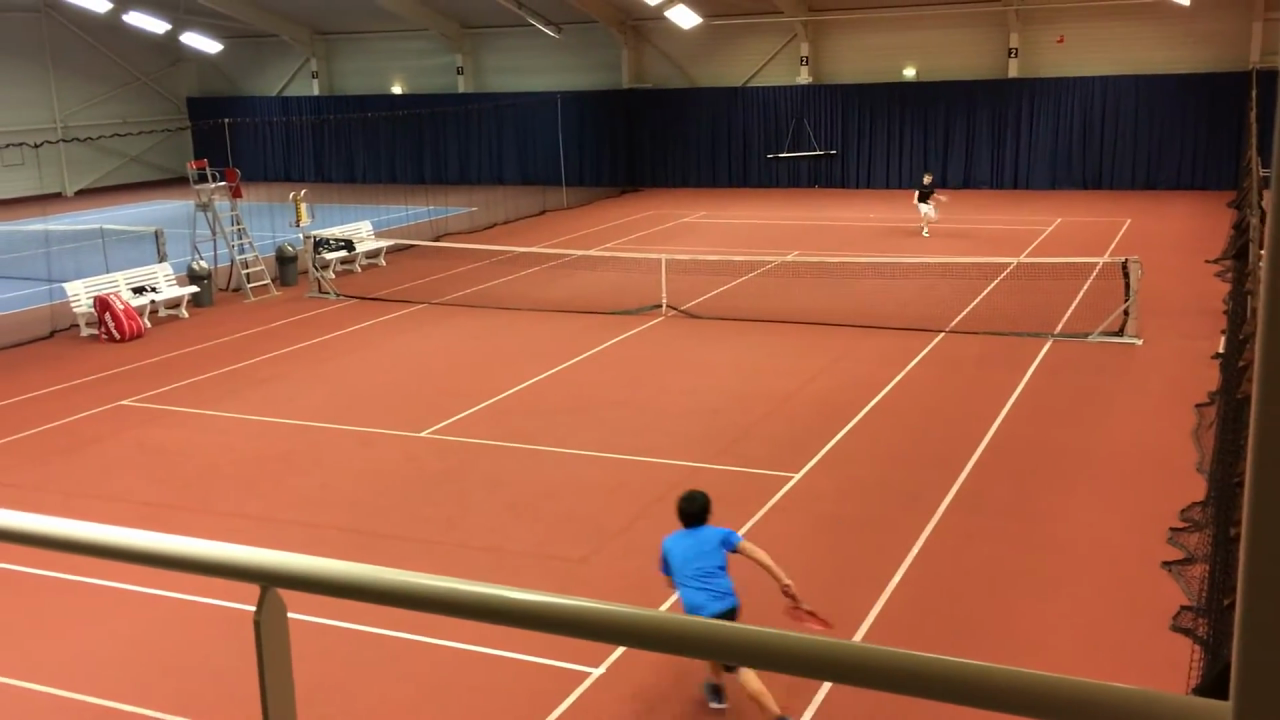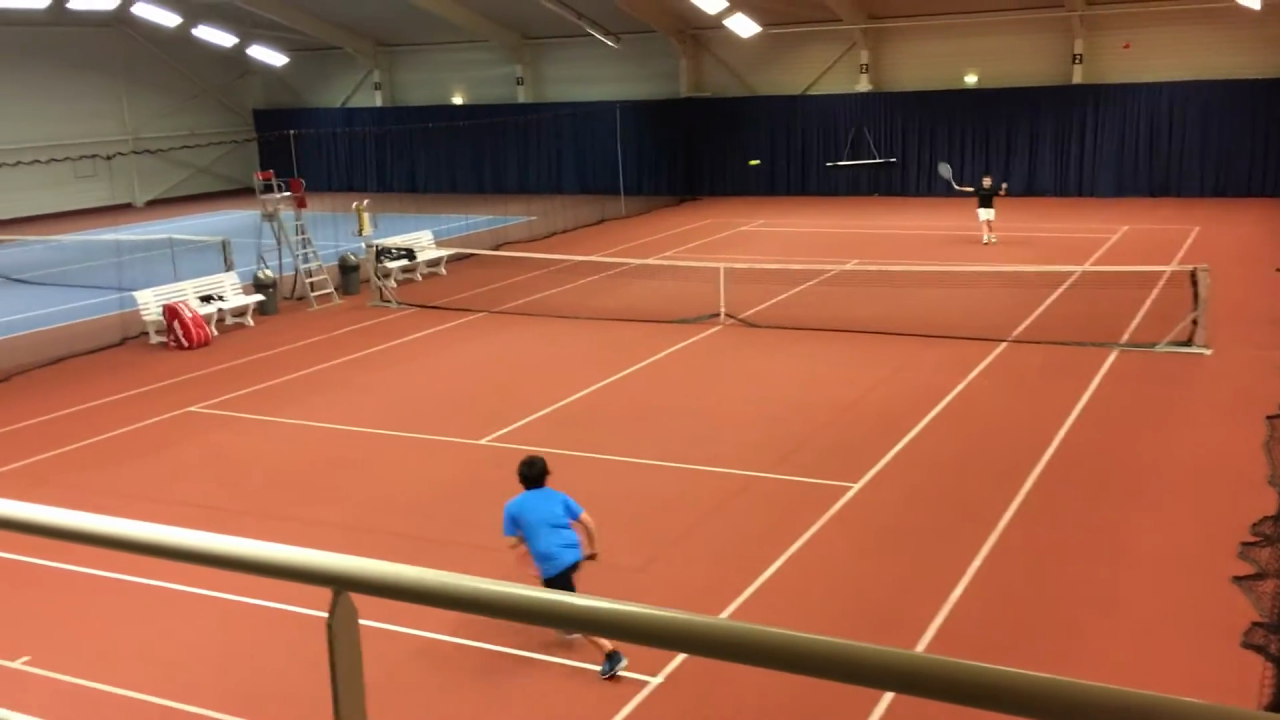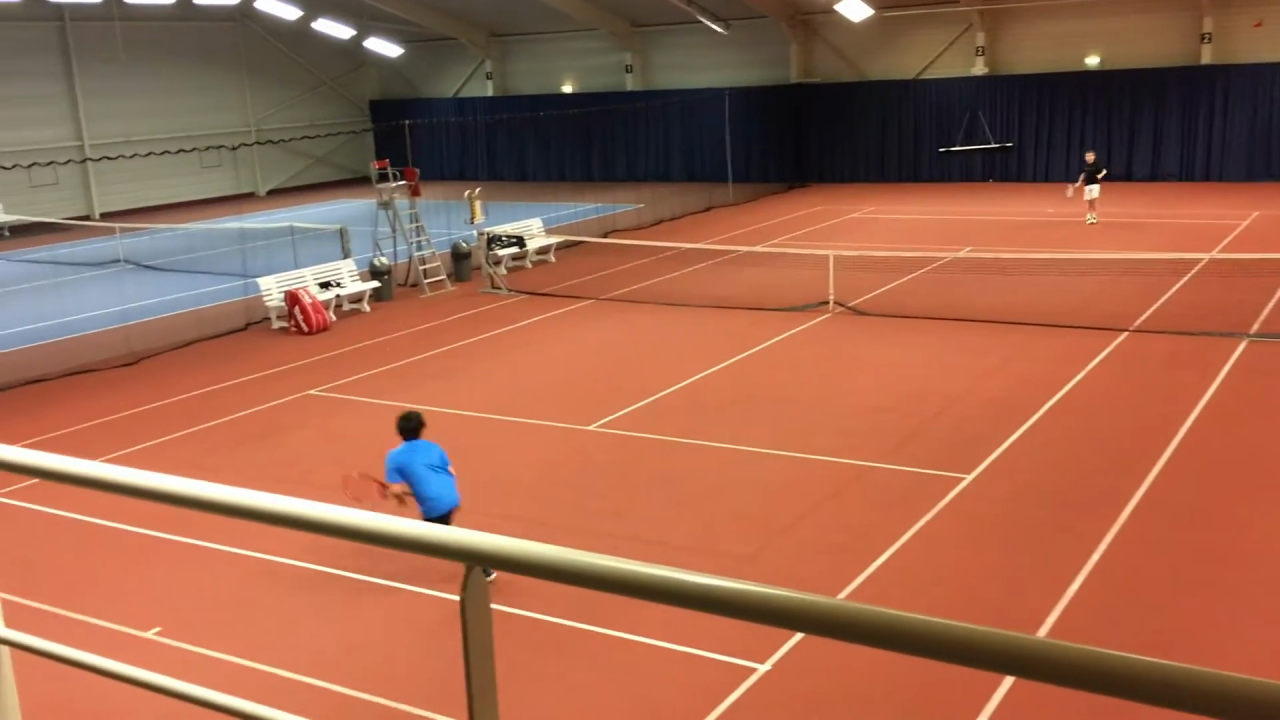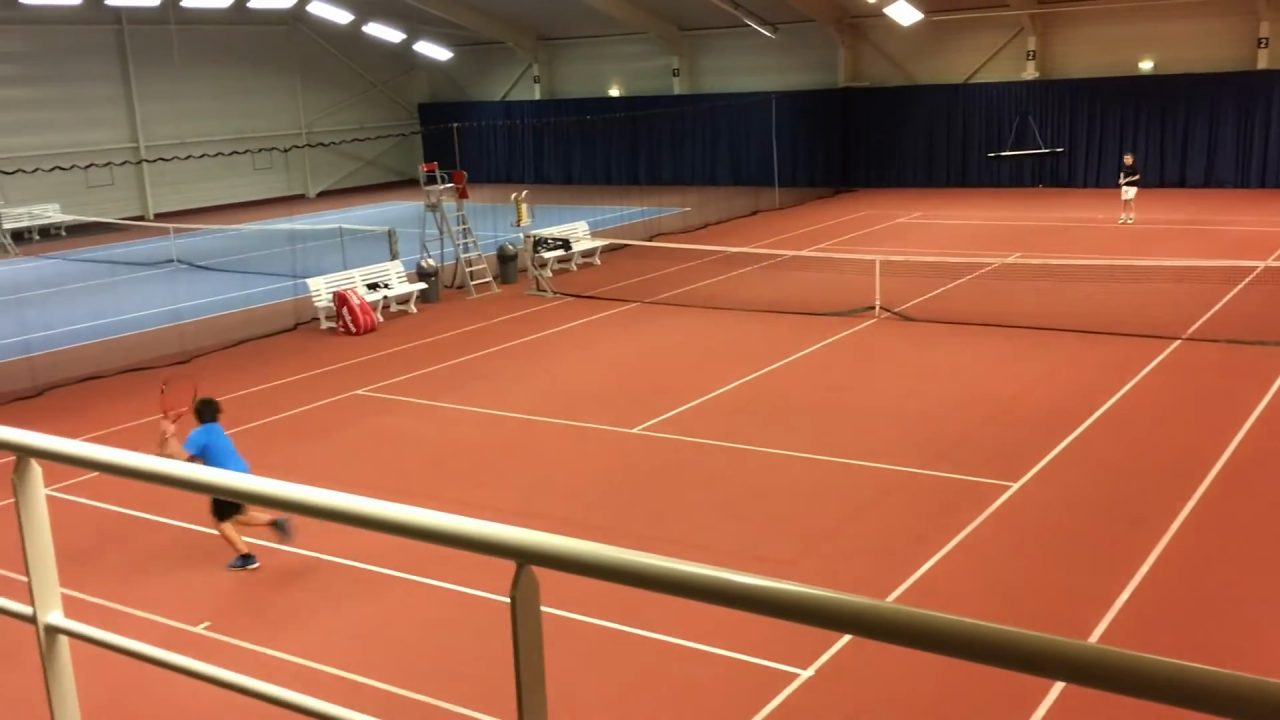
dt=0.5s
person 1, frame 1
left shoulder: (669, 544)
right shoulder: (719, 534)
left elbow: (671, 581)
right elbow: (752, 552)
right wrist: (782, 579)
left hip: (699, 612)
right hip: (726, 604)
left knee: (737, 668)
right ankle: (715, 689)
person 1, frame 2
left shoulder: (513, 506)
right shoulder: (560, 497)
left elbow: (513, 543)
right elbow: (587, 522)
left wrist: (524, 549)
right wrist: (591, 547)
left hip: (551, 565)
right hip: (571, 554)
left ankle: (612, 655)
person 1, frame 3
left shoulder: (394, 457)
right shoulder: (433, 447)
left elbow: (396, 490)
right elbow: (451, 473)
left wrist: (405, 496)
left hip: (435, 506)
right hip: (451, 497)
left ankle: (483, 569)
person 1, frame 4
left shoulder: (197, 435)
right shoulder: (217, 430)
left elbow: (182, 458)
left wrist: (168, 435)
left knee: (221, 522)
right knee: (238, 516)
left ankle: (247, 558)
right ankle: (276, 521)
